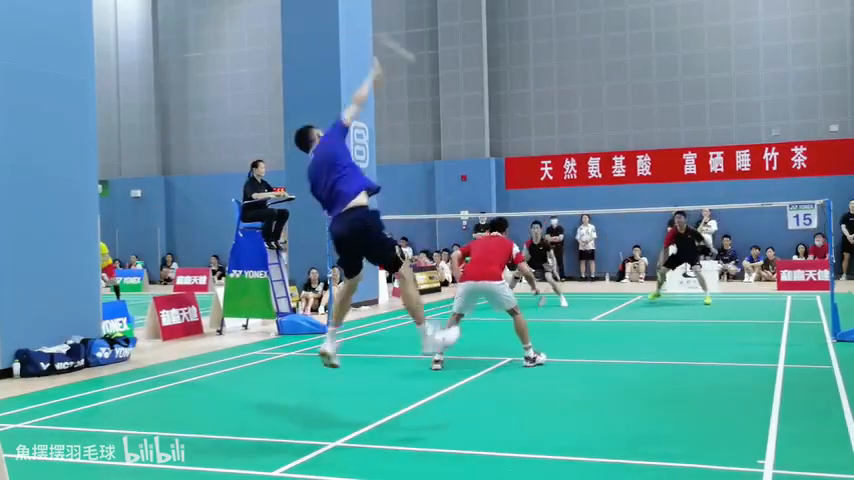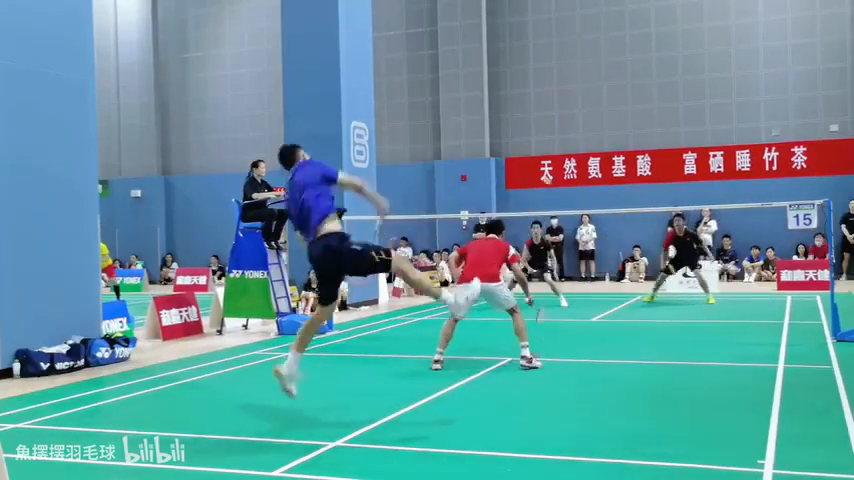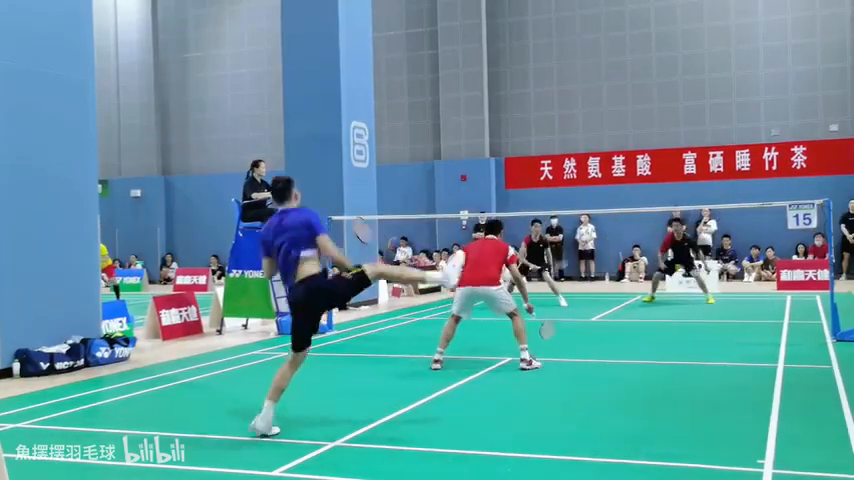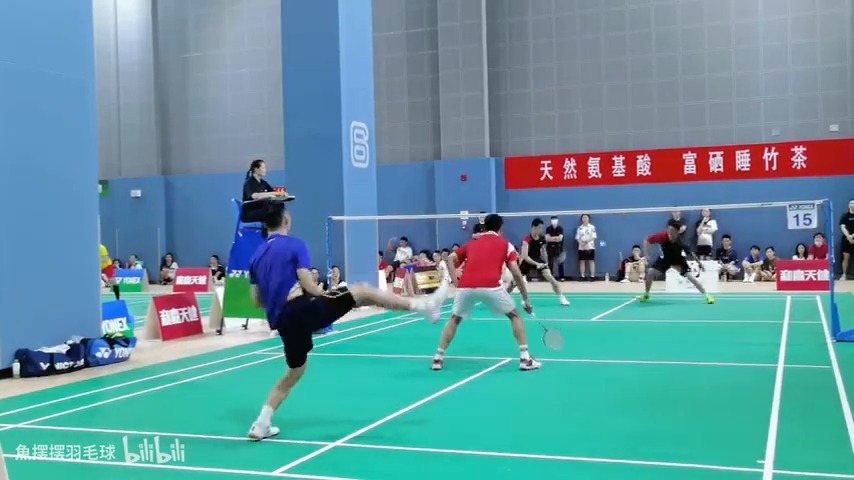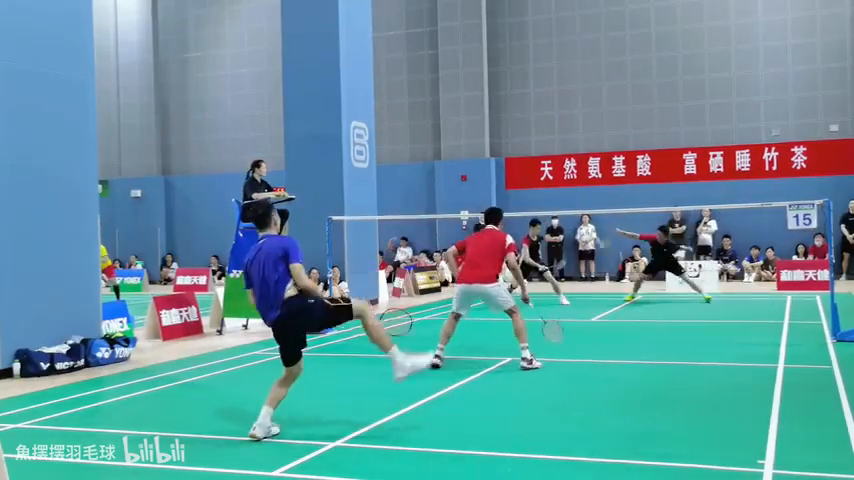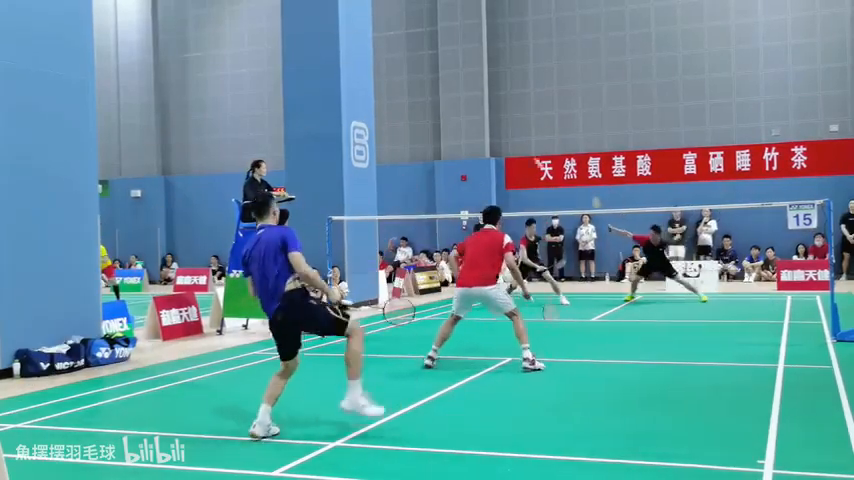
dt=0.1s
person 1, frame 1
left shoulder: (313, 173)
right shoulder: (331, 134)
right elbow: (355, 106)
left hip: (341, 227)
right hip: (361, 219)
left knee: (350, 283)
right knee: (404, 273)
left ankle: (331, 341)
person 1, frame 2
left shoulder: (291, 196)
right shoulder: (313, 168)
right elbow: (353, 182)
right wrist: (377, 200)
left hip: (318, 252)
right hip: (334, 245)
left knee: (323, 311)
right knee: (398, 262)
person 1, frame 3
left shoulder: (267, 230)
right shoulder: (307, 216)
left elbow: (268, 271)
right elbow: (330, 253)
right wrist: (350, 269)
left hip: (298, 297)
right hip: (317, 286)
left knee: (296, 358)
right knee: (375, 270)
person 1, frame 4
left shoulder: (257, 255)
right shoulder: (294, 245)
left elbow: (256, 299)
right elbow: (309, 286)
right wrist: (327, 297)
left hip: (283, 320)
right hip: (303, 308)
left knee: (294, 372)
right knee: (363, 292)
left ankle: (261, 424)
person 1, frame 5
left shoulder: (249, 257)
right shoulder: (286, 243)
left elbow: (253, 299)
right elbow: (302, 281)
right wrist: (326, 298)
left hip: (279, 322)
right hip: (299, 308)
left knee: (291, 372)
right knee: (361, 308)
left ankle: (261, 424)
person 1, frame 6
left shoulder: (248, 248)
right shoulder: (284, 233)
left elbow: (254, 291)
right elbow: (302, 269)
right wrist: (329, 291)
left hip: (276, 315)
right hip: (297, 303)
left knee: (288, 367)
right knee: (354, 329)
person 2, frame 1
left shoulder: (476, 242)
right shoulder: (510, 245)
left elbow: (455, 256)
right elbow: (525, 271)
left wrist: (459, 278)
right wrist: (535, 287)
left hip: (468, 281)
right hip: (493, 281)
left knee: (455, 317)
right knee: (516, 313)
left ankle: (438, 358)
right ankle: (530, 355)
person 2, frame 2
left shoulder: (472, 244)
right shoulder: (506, 247)
left elbow: (452, 258)
right elbow: (518, 274)
left wrist: (458, 280)
right wrist: (528, 295)
left hip: (466, 283)
right hip: (491, 283)
left knee: (453, 319)
right knee: (515, 312)
left ankle: (437, 358)
right ankle: (526, 356)
person 2, frame 3
left shoulder: (471, 245)
right shoulder: (506, 248)
right elbow: (516, 275)
left wrist: (457, 283)
right wrist: (527, 301)
left hip: (466, 286)
right hip: (491, 286)
left knee: (454, 319)
right knee: (515, 315)
left ankle: (438, 358)
right ankle: (525, 358)
person 2, frame 4
left shoulder: (471, 243)
right shoulder: (505, 244)
left elbow: (451, 259)
right elbow: (516, 272)
left wrist: (456, 281)
right wrist: (526, 299)
left hip: (465, 287)
right hip: (490, 287)
left knee: (455, 319)
right knee: (515, 316)
left ankle: (438, 358)
right ankle: (525, 359)
person 2, frame 5
left shoulder: (472, 237)
right shoulder: (505, 238)
left elbow: (450, 253)
right elbow: (512, 265)
left wrist: (457, 276)
right wrist: (524, 290)
left hip: (464, 283)
right hip: (488, 284)
left knee: (454, 317)
right knee: (515, 313)
left ankle: (438, 355)
right ankle: (526, 357)
person 2, frame 6
left shoulder: (471, 238)
right shoulder: (503, 238)
left elbow: (452, 258)
right elbow: (511, 264)
right wrist: (524, 288)
left hip: (463, 286)
right hip: (487, 286)
left knee: (453, 319)
right knee: (515, 316)
left ankle: (431, 356)
right ankle: (528, 358)
